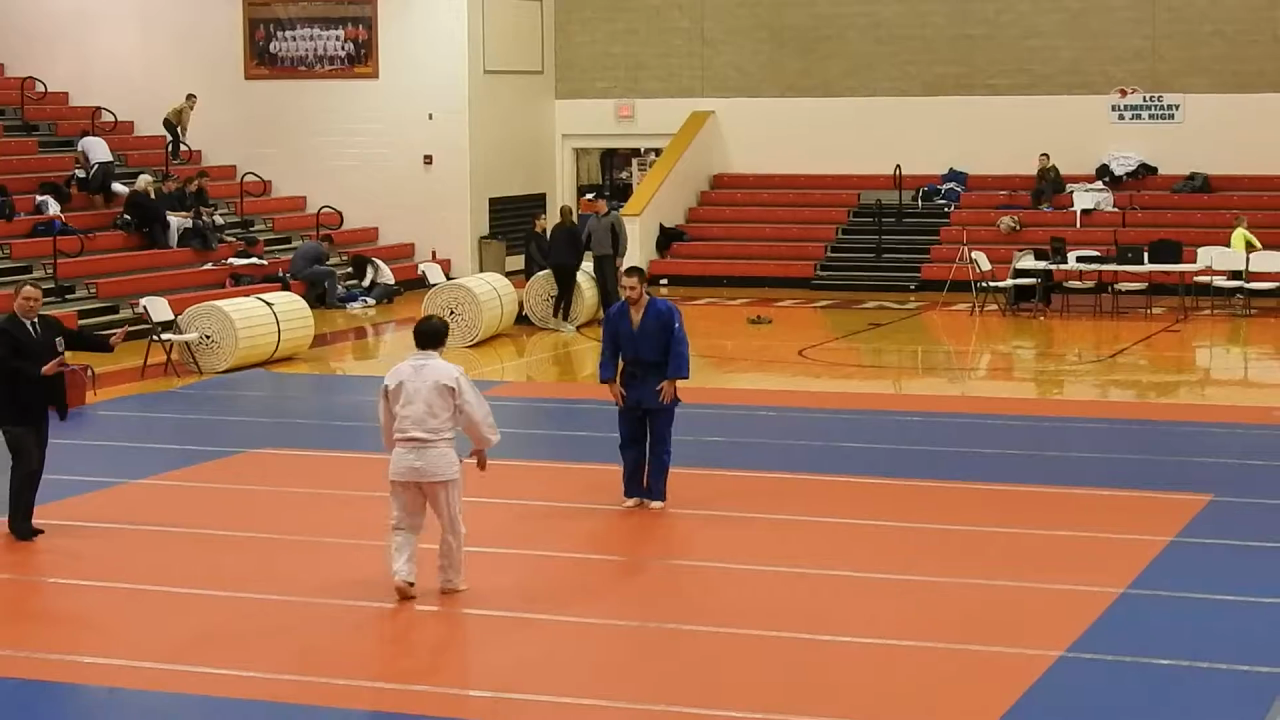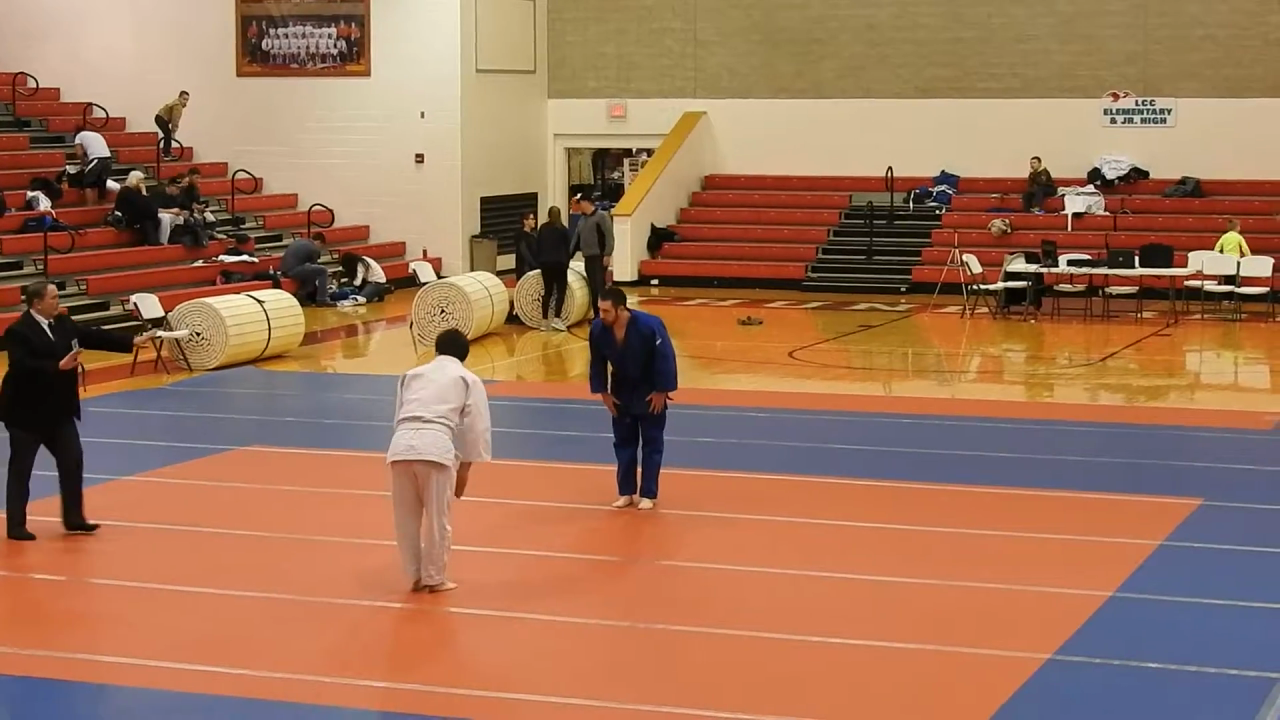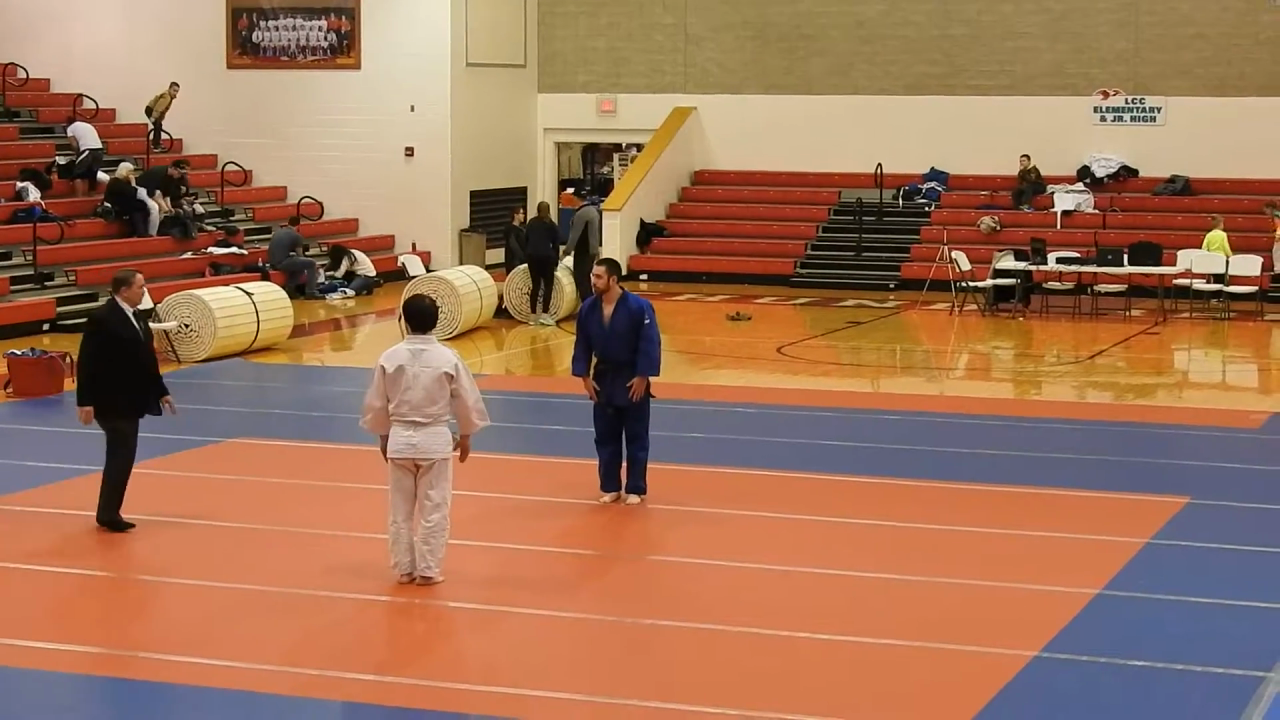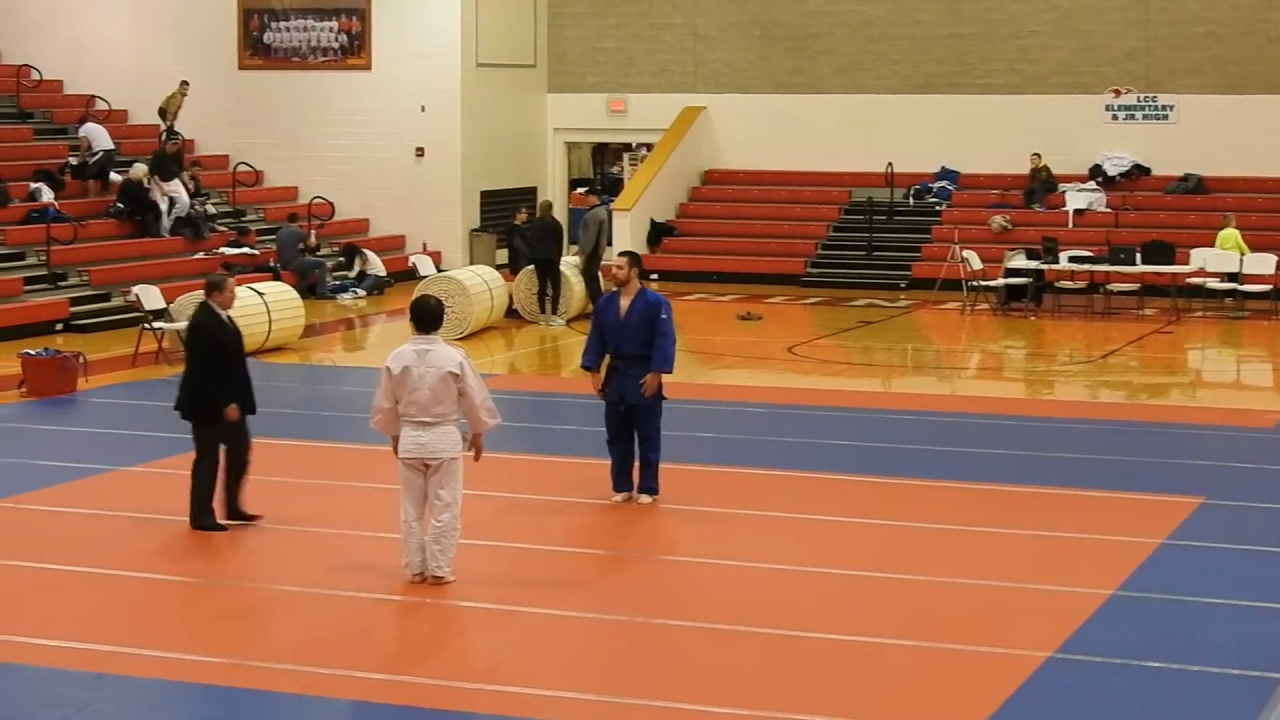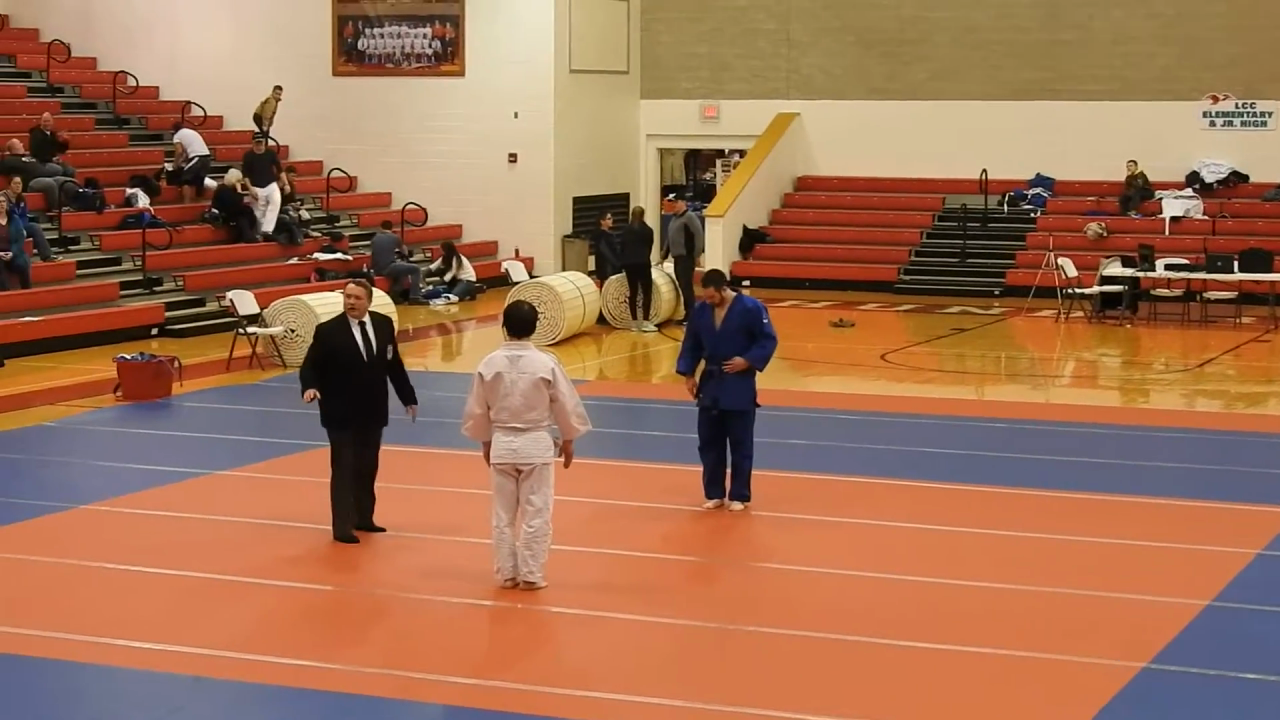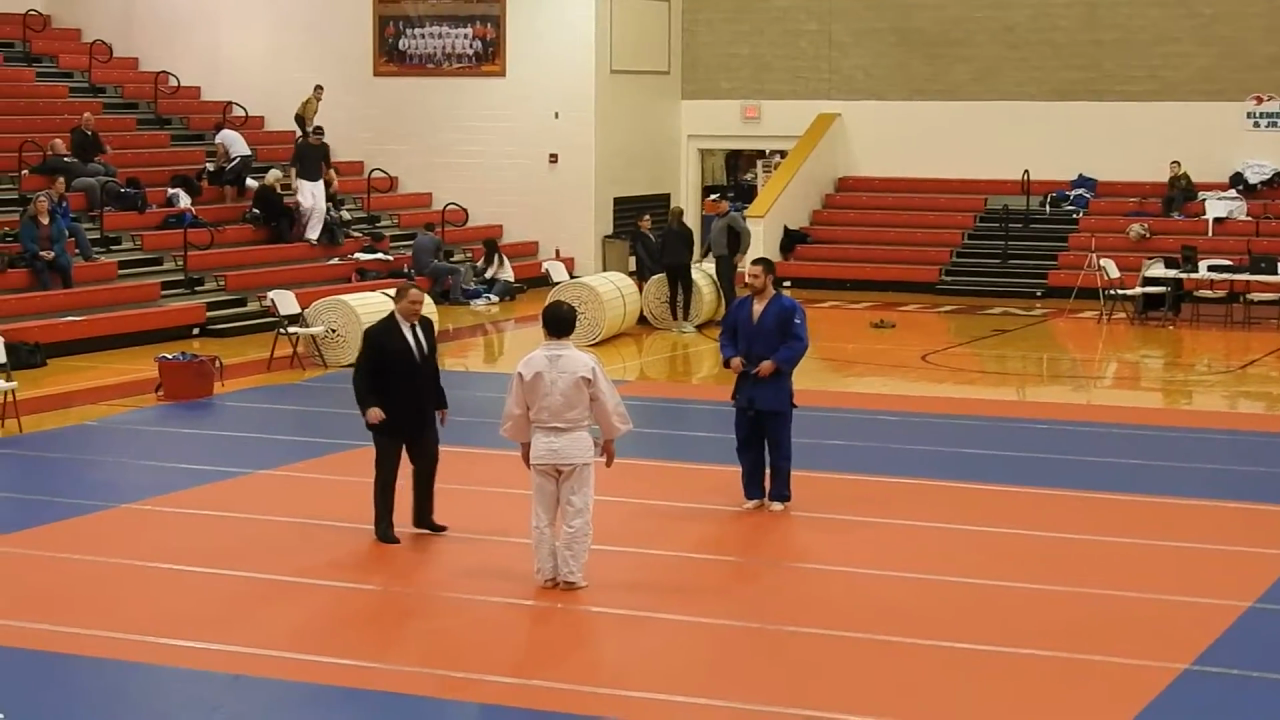
dt=0.7s
person 1, frame 1
left shoulder: (394, 374)
right shoulder: (451, 374)
left elbow: (386, 422)
right elbow: (475, 414)
right wrist: (481, 447)
left hip: (403, 458)
right hip: (439, 458)
left knee: (403, 524)
right knee: (450, 524)
left ankle: (403, 576)
right ankle: (450, 580)
person 1, frame 2
left shoulder: (412, 374)
right shoulder: (469, 379)
right elbow: (476, 427)
right wrist: (465, 468)
left hip: (401, 444)
right hip: (436, 446)
left knee: (406, 518)
right knee: (438, 518)
left ankle: (416, 576)
right ankle: (434, 578)
person 1, frame 3
left shoulder: (389, 358)
right shoulder: (448, 358)
left elbow: (376, 403)
right elbow: (467, 401)
left wrist: (383, 436)
right wrist: (465, 435)
left hip: (400, 439)
right hip: (435, 440)
left knee: (400, 510)
right knee: (434, 509)
left ankle: (404, 569)
right ankle: (428, 570)
person 1, frame 4
left shoulder: (396, 358)
right shoulder: (454, 357)
left elbow: (385, 404)
right elbow: (474, 398)
left wrist: (394, 435)
right wrist: (477, 433)
left hip: (410, 439)
right hip: (444, 439)
left knee: (411, 509)
right knee: (444, 509)
left ankle: (415, 568)
right ankle: (438, 569)
person 1, frame 5
left shoulder: (488, 364)
right shoulder: (546, 363)
left elbow: (477, 409)
right elbow: (565, 404)
left wrist: (486, 441)
right wrist: (568, 439)
left hip: (501, 444)
right hip: (536, 444)
left knee: (503, 514)
right knee: (536, 514)
left ankle: (507, 573)
right ankle: (531, 575)
person 1, frame 6
left shoulder: (528, 364)
right shoulder: (586, 363)
left elbow: (516, 409)
right elbow: (606, 404)
left wrist: (524, 443)
right wrist: (609, 439)
left hip: (541, 444)
right hip: (576, 445)
left knee: (542, 515)
right knee: (576, 515)
left ankle: (547, 574)
right ankle: (570, 575)
person 2, frame 1
left shoulder: (49, 324)
left elbow: (76, 338)
left wrist: (108, 343)
right wrist: (41, 371)
left hip: (38, 409)
left knee: (35, 466)
right knee: (25, 466)
left ankle: (21, 520)
person 2, frame 2
left shoulder: (63, 323)
left elbow: (93, 337)
right elbow: (23, 365)
left wrist: (131, 342)
right wrist: (58, 366)
left hip: (57, 410)
right hip: (26, 412)
left knee: (72, 459)
left ankle: (73, 517)
person 2, frame 3
left shoulder: (137, 316)
right shoulder: (102, 319)
left elbow: (147, 359)
right elbow: (87, 362)
left wrist: (161, 392)
right wrist: (86, 401)
left hip: (132, 400)
right hip: (111, 402)
left knee: (122, 455)
right knee: (122, 454)
left ankle: (109, 513)
right ankle: (107, 512)
person 2, frame 4
left shoulder: (219, 316)
right shoulder: (203, 324)
right elbow: (202, 370)
right wrist: (224, 402)
left hip: (227, 399)
right hip: (208, 404)
left knee: (241, 448)
right knee: (207, 457)
left ankle: (232, 506)
right ankle: (201, 516)
person 2, frame 5
left shoulder: (384, 324)
right shoulder: (328, 331)
left elbow: (394, 364)
right elbow: (310, 367)
left wrist: (408, 397)
right wrist: (310, 387)
left hip: (373, 410)
right hip: (340, 413)
left knee: (368, 465)
right knee: (344, 468)
left ankle: (363, 517)
right ankle: (342, 526)
person 2, frame 6
left shoulder: (426, 326)
right shoulder: (377, 334)
right elbow: (362, 375)
left wrist: (440, 403)
right wrist: (369, 406)
left hip: (421, 412)
right hip: (390, 416)
left knee: (428, 462)
right knee: (387, 471)
left ankle: (423, 516)
right ankle: (383, 526)
person 3, frame 1
left shoulder: (667, 311)
right shoulder: (615, 314)
left elbow: (678, 347)
right elbow: (609, 350)
left wrist: (671, 380)
right wrist: (611, 382)
left hip: (659, 384)
right hip: (630, 384)
left knee: (659, 442)
right knee: (630, 441)
left ankle: (656, 495)
right ankle: (634, 492)
person 3, frame 2
left shoulder: (649, 326)
right shoulder: (597, 329)
left elbow: (665, 359)
right elbow: (597, 363)
left wrist: (661, 391)
right wrist: (604, 393)
left hip: (649, 391)
right hip: (621, 390)
left knee: (651, 442)
right knee: (623, 441)
left ankle: (648, 494)
right ankle: (626, 492)
person 3, frame 3
left shoulder: (639, 307)
right shoulder: (588, 308)
left elbow: (650, 344)
right elbow: (582, 345)
left wrist: (642, 377)
right wrist: (585, 376)
left hip: (632, 381)
right hip: (603, 379)
left knee: (636, 438)
right knee: (605, 437)
left ankle: (635, 490)
right ankle: (610, 487)
person 3, frame 4
left shoulder: (655, 303)
right shoulder: (606, 303)
left elbow: (665, 340)
right elbow: (596, 339)
left wrist: (656, 373)
right wrist: (594, 371)
left hip: (644, 377)
right hip: (615, 376)
left knee: (647, 437)
right knee: (617, 436)
left ankle: (647, 489)
right ankle: (622, 487)
person 3, frame 5
left shoulder: (751, 308)
right shoulder: (700, 310)
left elbow: (768, 339)
right elbow: (691, 343)
left wrist: (748, 361)
right wrist: (689, 373)
left hip: (739, 384)
right hip: (710, 382)
left knee: (740, 444)
right knee: (709, 442)
left ankle: (739, 496)
right ankle: (714, 494)
person 3, frame 6
left shoulder: (788, 308)
right shoulder: (739, 306)
left elbow: (799, 343)
right elbow: (726, 335)
left wrist: (774, 363)
right wrist: (731, 357)
left hip: (775, 386)
right hip: (746, 384)
left knee: (778, 445)
right knee: (747, 443)
left ankle: (779, 496)
right ankle: (754, 494)
